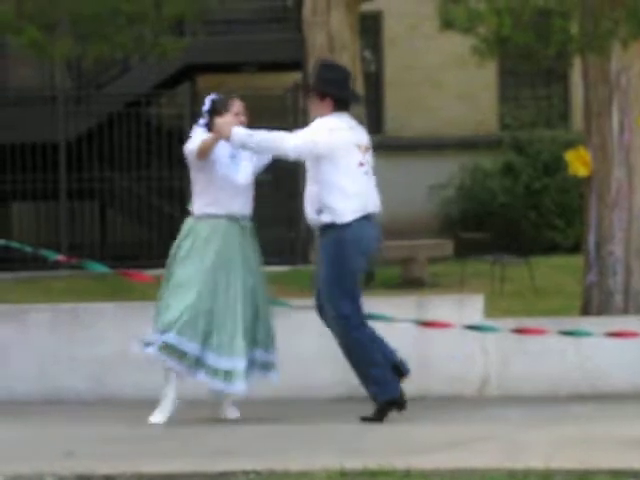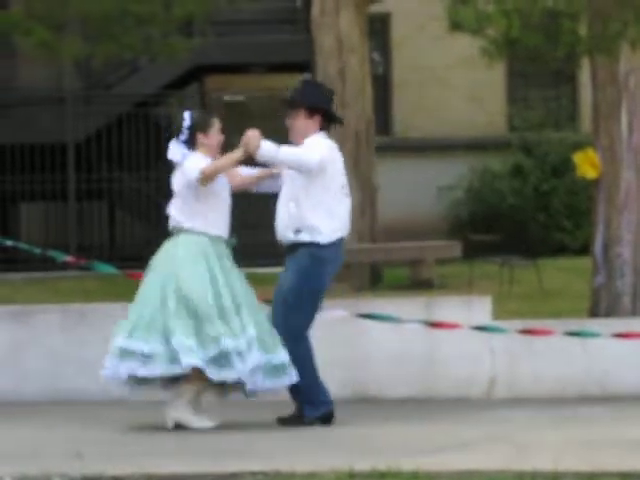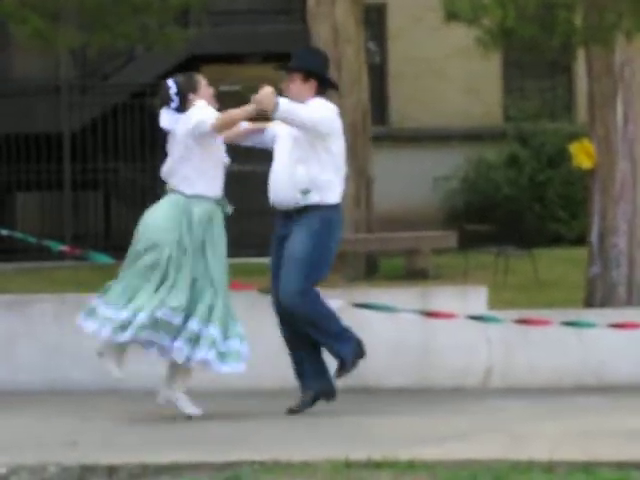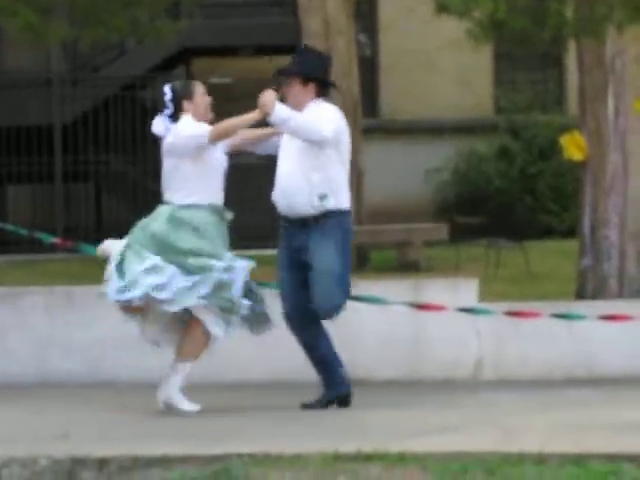
dt=0.7s
person 1, frame 1
left shoulder: (327, 130)
right shoulder: (355, 132)
left elbow: (288, 145)
left wrist: (236, 134)
left hip: (343, 236)
right hip: (362, 230)
left knee: (343, 317)
right knee: (331, 308)
left ankle: (387, 392)
right ankle: (387, 365)
person 1, frame 2
left shoulder: (321, 148)
right shoulder: (310, 155)
left elbow: (300, 161)
right elbow: (284, 180)
left wrist: (262, 148)
left hip: (312, 255)
right hip: (305, 254)
left knee: (286, 330)
right knee: (286, 330)
left ankle: (316, 407)
right ankle: (310, 404)
person 1, frame 3
left shoulder: (323, 112)
right shoulder: (292, 124)
left elbow: (311, 122)
right elbow: (268, 135)
left wrist: (276, 105)
right wrist: (236, 132)
left hip: (317, 222)
right hip: (290, 221)
left knee: (294, 295)
right knee: (285, 305)
left ankle: (345, 344)
right ankle: (316, 382)
person 1, frame 4
left shoulder: (328, 116)
right shoulder: (296, 121)
left elbow: (316, 133)
right elbow: (276, 141)
left wrist: (274, 112)
left hip: (328, 226)
right hip: (294, 228)
left knee: (327, 303)
right knee: (295, 312)
left ankle: (332, 292)
right ankle: (337, 387)
person 2, frame 1
left shoulder: (248, 151)
right shoulder: (201, 145)
right elbow: (202, 149)
right wrist: (219, 134)
left hip: (238, 239)
right hip: (204, 237)
left knee: (236, 315)
right knee: (189, 309)
left ankle: (226, 392)
right ankle: (169, 398)
person 2, frame 2
left shoulder: (198, 167)
right shoulder: (195, 164)
left elbow: (239, 181)
right elbow: (209, 174)
left wrist: (275, 170)
right wrist: (241, 152)
left hip: (195, 258)
right hip: (196, 257)
left knee: (198, 335)
right knee: (213, 329)
left ankle: (179, 406)
right ankle: (179, 406)
person 2, frame 3
left shoulder: (189, 128)
right shoulder: (195, 117)
left elbow: (228, 135)
right elbow: (222, 122)
right wrist: (257, 107)
left hip: (198, 221)
right hip: (182, 217)
left knee: (196, 302)
right knee: (157, 291)
left ankle: (175, 388)
right ankle: (116, 340)
person 2, frame 4
left shoulder: (202, 134)
right shoulder: (183, 134)
left elbow: (245, 139)
right elbow: (219, 132)
left wrist: (279, 131)
right wrist: (260, 112)
left hip: (205, 228)
right hip: (180, 225)
left knee: (201, 306)
left ankle: (171, 388)
right ankle: (123, 250)
